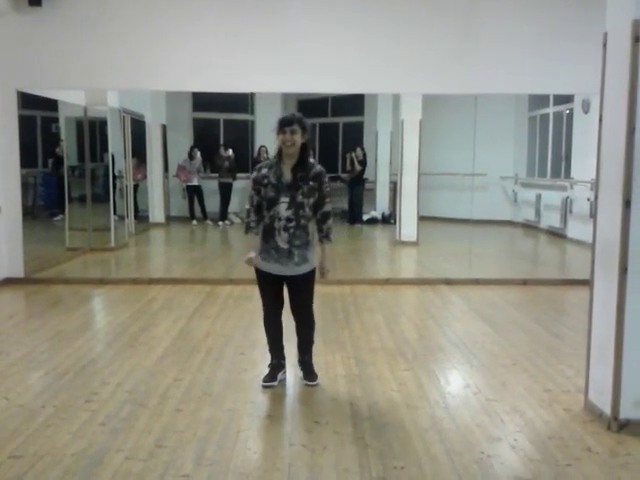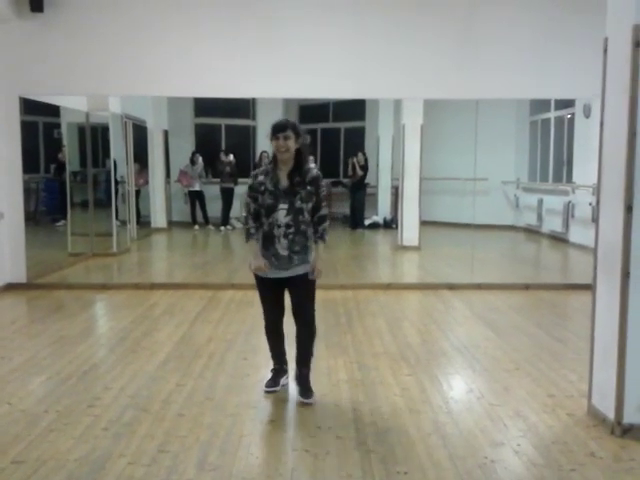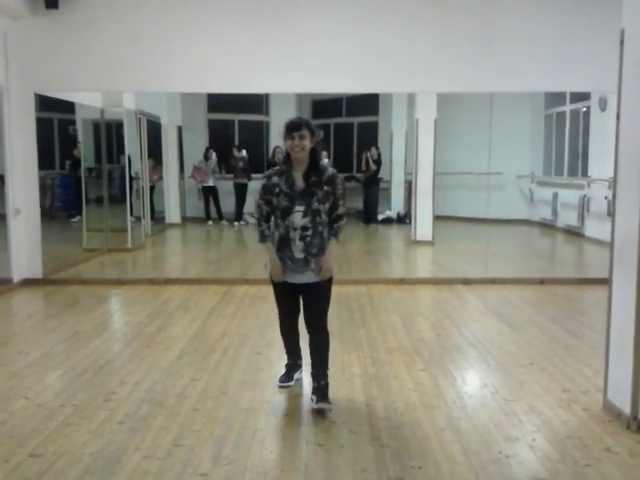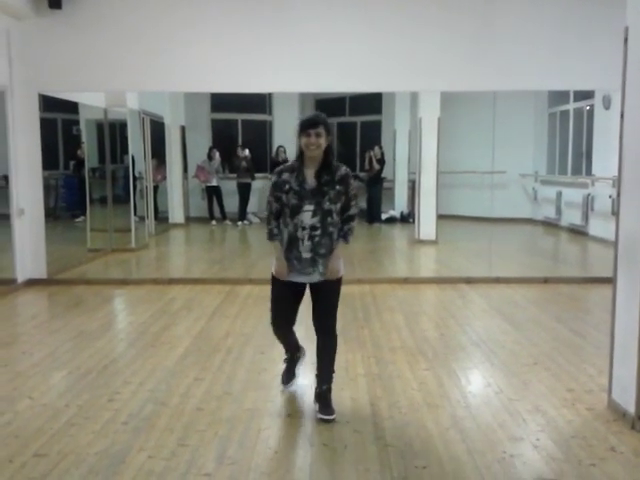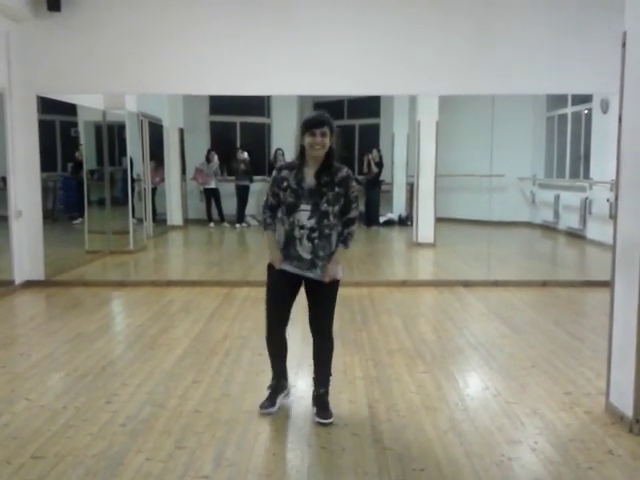
dt=0.2s
person 1, frame 1
left shoulder: (316, 173)
right shoulder: (263, 171)
left elbow: (324, 215)
right elbow: (254, 212)
left wrist: (324, 256)
right wrist: (253, 248)
left hip: (301, 258)
right hip: (267, 257)
left knee: (303, 313)
right knee: (271, 313)
left ankle: (306, 362)
right ankle: (277, 364)
person 1, frame 2
left shoulder: (312, 177)
right shoulder: (259, 178)
left elbow: (320, 219)
right elbow: (251, 219)
left wrist: (317, 256)
right wrist: (256, 255)
left hip: (302, 263)
right hip: (268, 263)
left knee: (306, 319)
right knee: (272, 319)
left ankle: (303, 376)
right ankle: (279, 370)
person 1, frame 3
left shoulder: (328, 176)
right shoulder: (272, 178)
left elbow: (338, 218)
right elbow: (263, 219)
left wrist: (329, 255)
right wrist: (272, 258)
left hip: (317, 265)
right hip: (283, 264)
left knee: (317, 325)
right knee: (287, 319)
left ankle: (320, 387)
right ankle: (294, 364)
person 1, frame 4
left shoulder: (341, 175)
right shoulder: (283, 175)
left elbow: (349, 219)
right elbow: (273, 218)
left wrist: (336, 256)
right wrist: (279, 257)
left hip: (326, 266)
right hip: (289, 264)
left knee: (326, 328)
right knee: (280, 322)
left ankle: (324, 393)
right ankle: (294, 354)
person 1, frame 5
left shoulder: (342, 177)
right shoulder: (284, 172)
left elbow: (350, 221)
right elbow: (269, 211)
left wrist: (336, 260)
right wrist: (272, 249)
left hip: (324, 267)
right hip: (285, 262)
left knee: (322, 331)
right knee: (275, 325)
left ankle: (321, 395)
right ankle: (278, 385)
